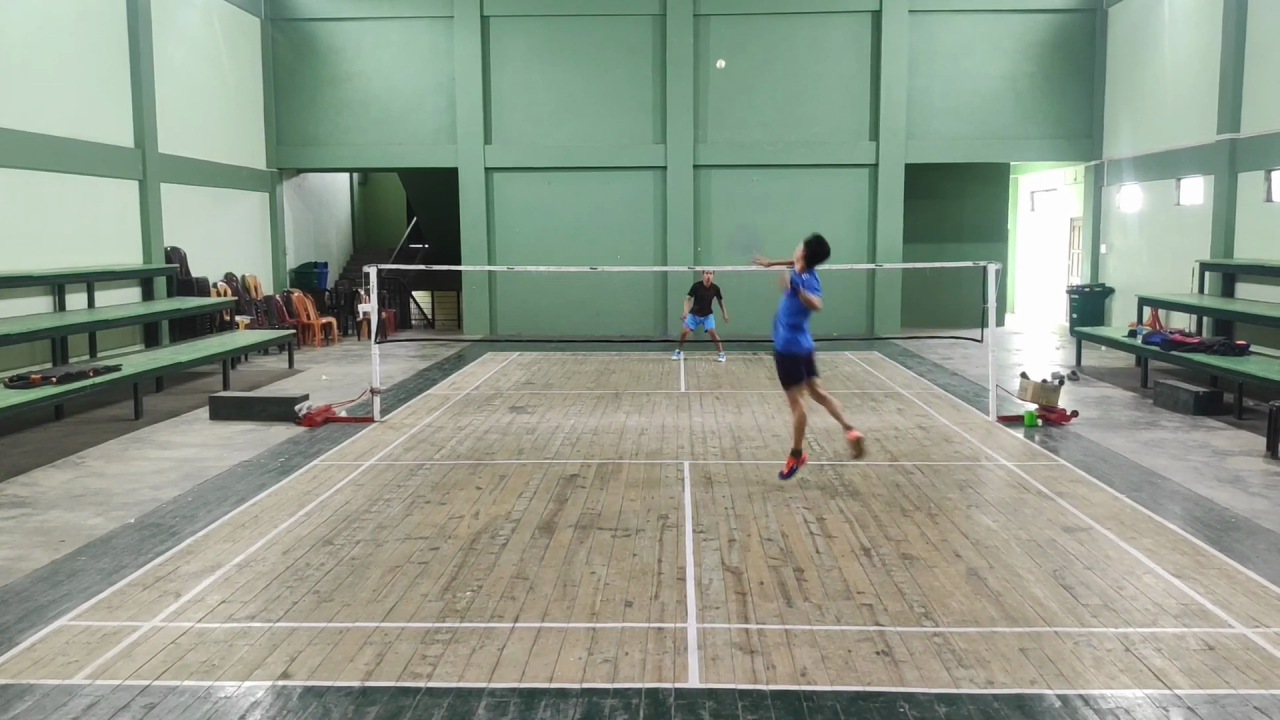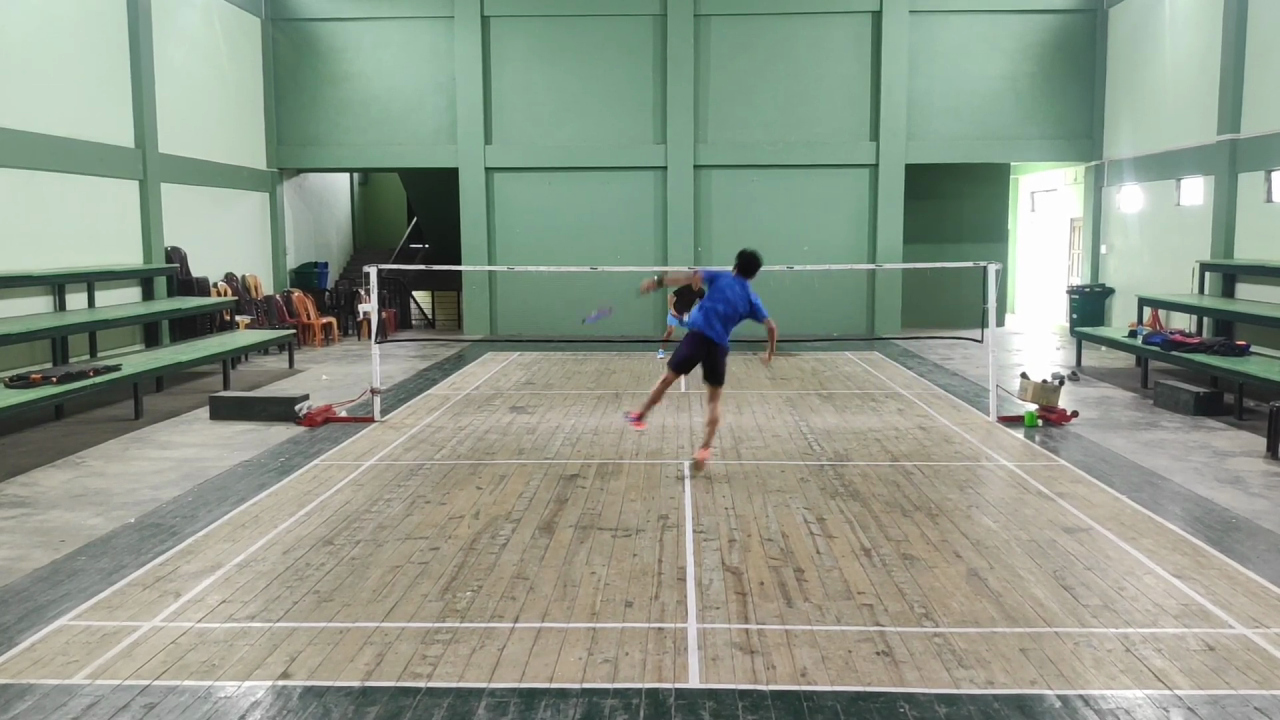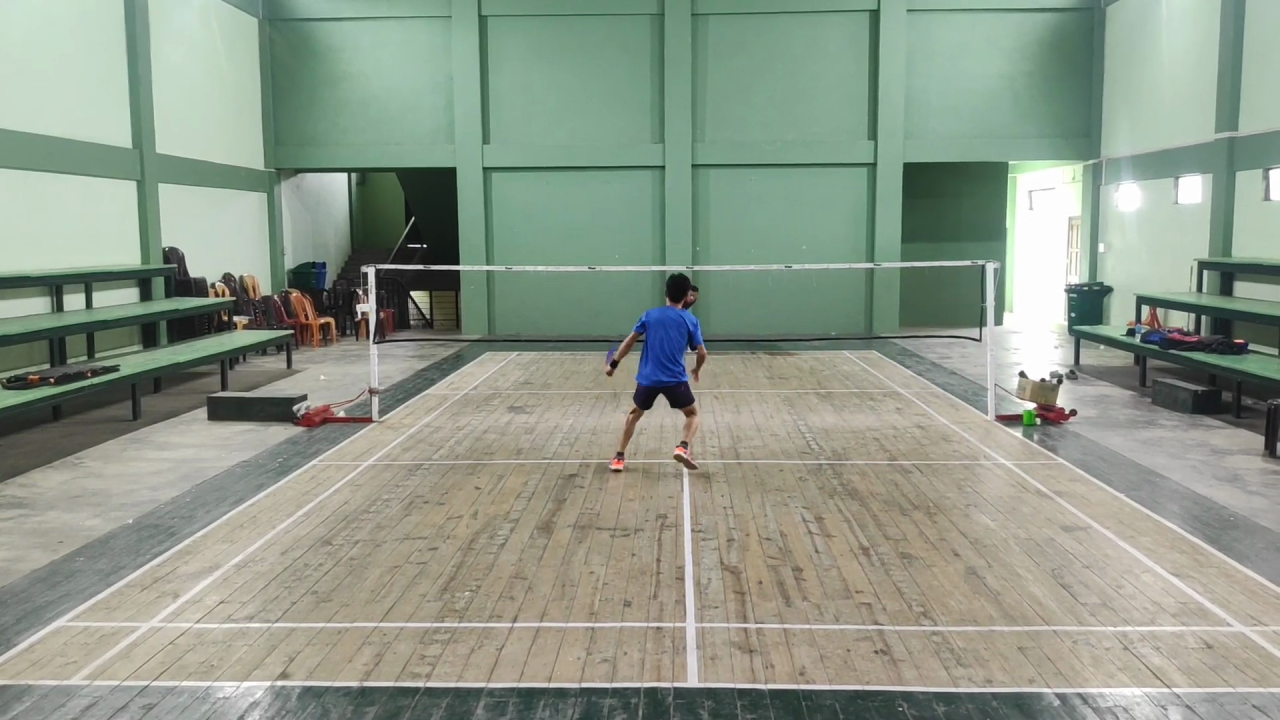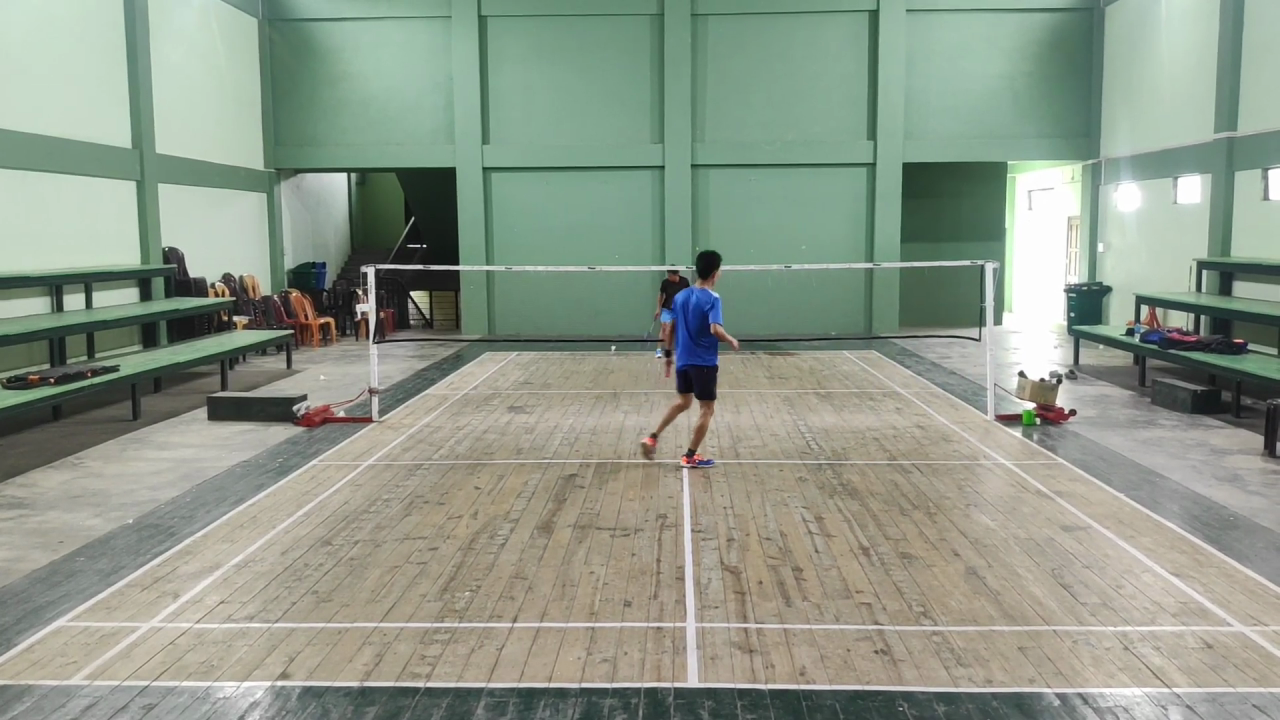
dt=0.4s
person 1, frame 1
left shoulder: (807, 281)
right shoulder: (802, 274)
left elbow: (816, 304)
left wrist: (796, 287)
right wrist: (773, 263)
left hip: (790, 348)
right hip: (802, 346)
left knee: (796, 402)
right knee: (818, 392)
left ankle: (796, 455)
right ankle: (850, 431)
person 1, frame 2
left shoulder: (721, 278)
right shoulder: (752, 299)
left elbow: (691, 277)
right elbow: (770, 326)
left wrist: (659, 281)
right wrist: (771, 351)
left hip: (698, 338)
right hip: (719, 347)
left knee: (666, 380)
right knee: (714, 401)
left ankle: (640, 417)
right ankle: (705, 450)
person 1, frame 3
left shoulder: (650, 315)
right shoulder: (691, 320)
left elbow: (630, 341)
right elbow: (702, 353)
left wrist: (613, 364)
right wrist: (696, 370)
left hip: (648, 378)
right hip: (675, 379)
left knee: (635, 414)
right knee: (692, 415)
left ankle: (619, 458)
right ankle: (683, 448)
person 1, frame 4
left shoulder: (680, 296)
right shoulder: (712, 299)
left elbow: (670, 329)
right elbow: (715, 330)
left wrist: (668, 354)
right wrist: (731, 341)
left hip: (683, 361)
right hip: (704, 363)
left knee: (682, 402)
right knee: (707, 410)
left ankle: (652, 438)
right ankle: (690, 456)
